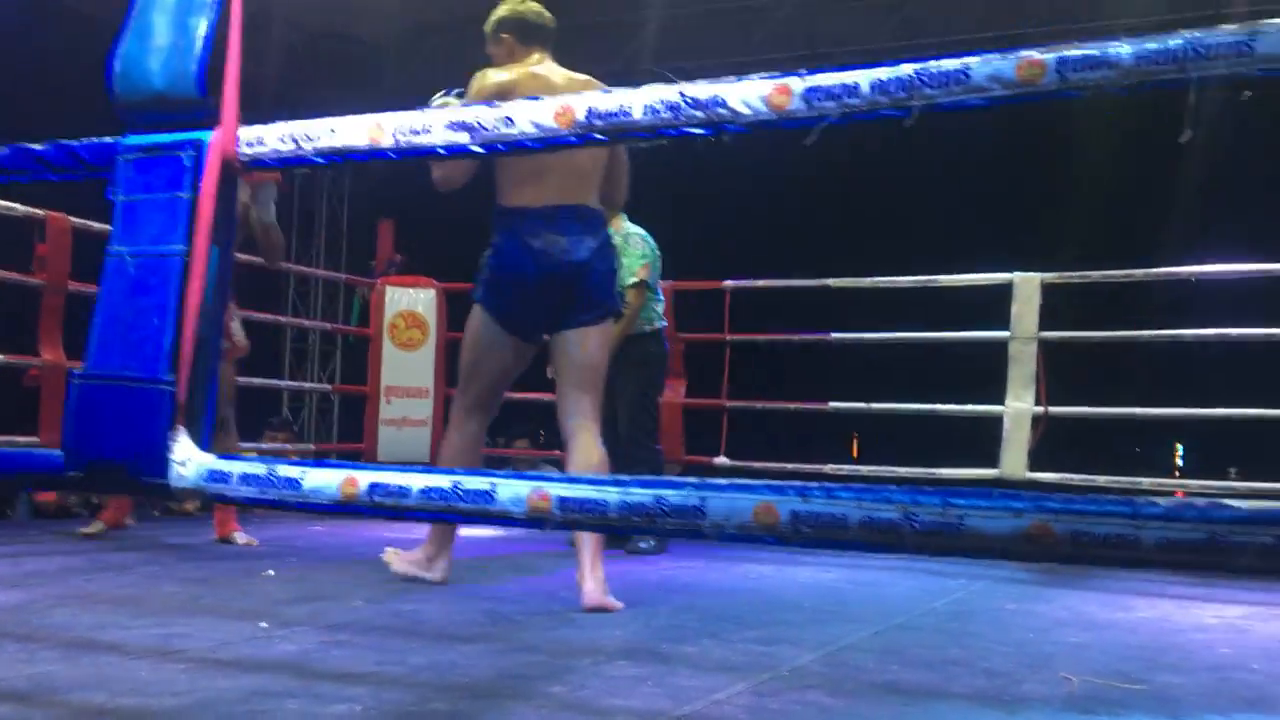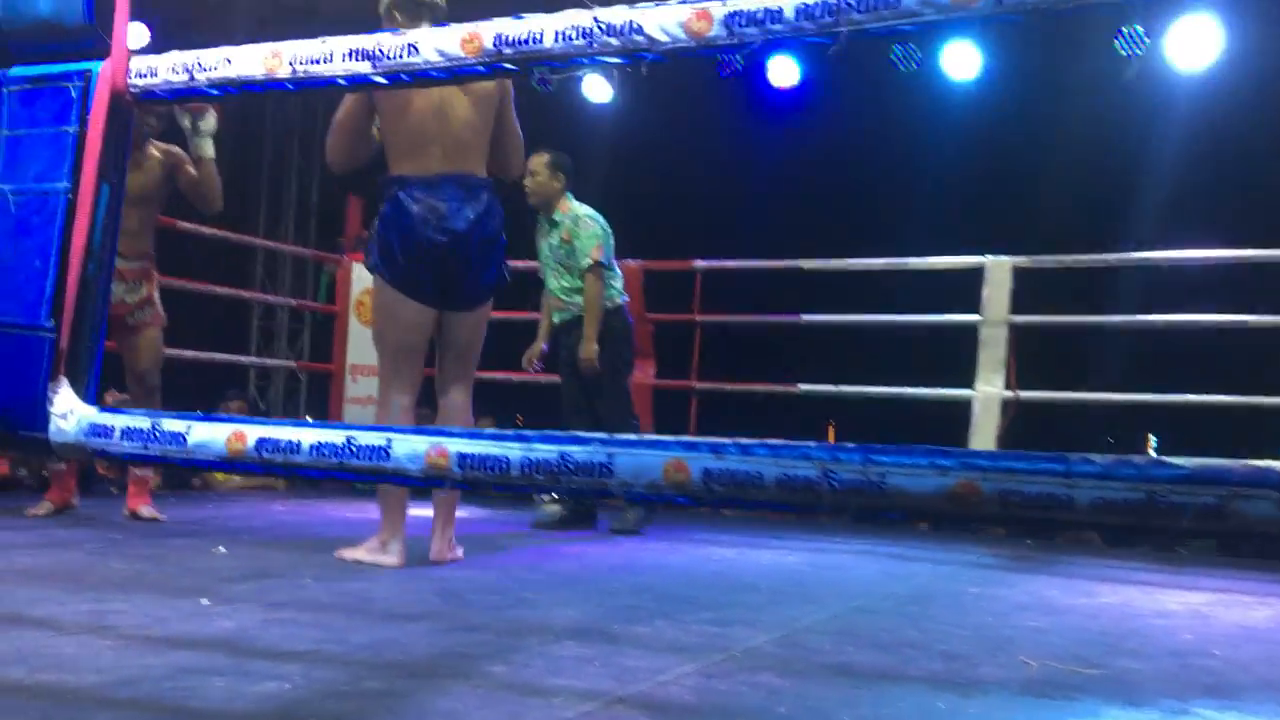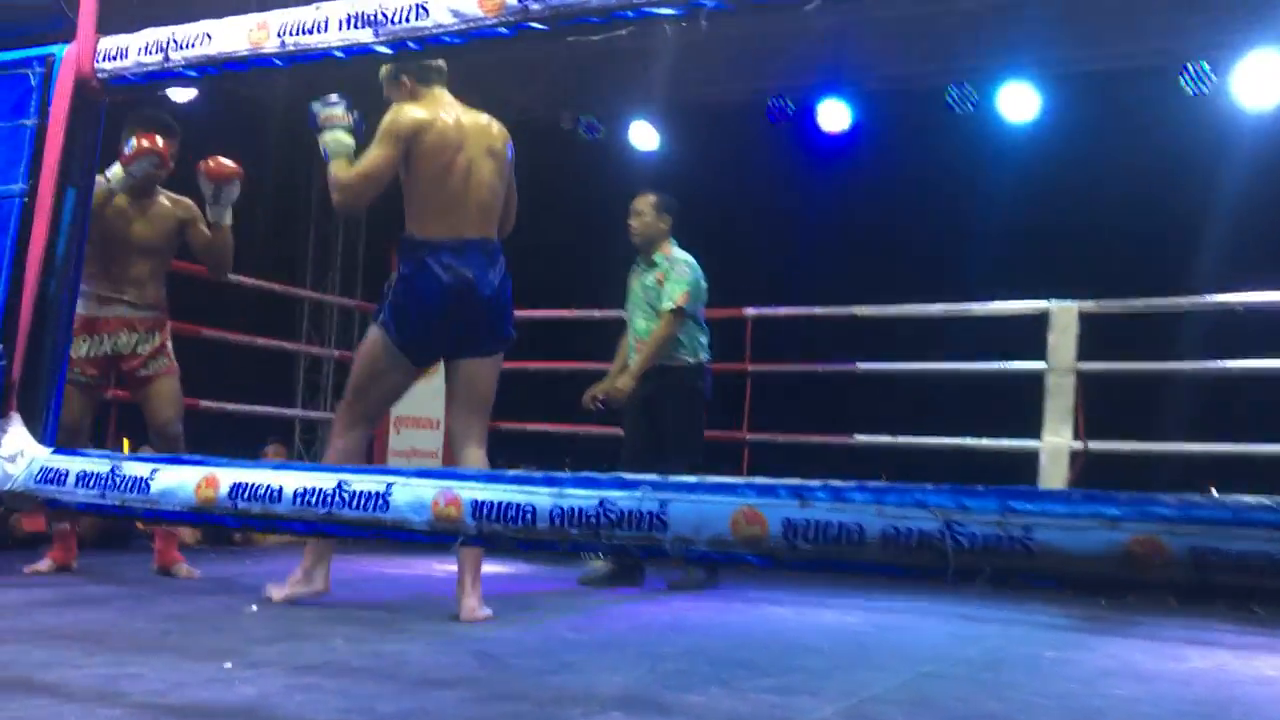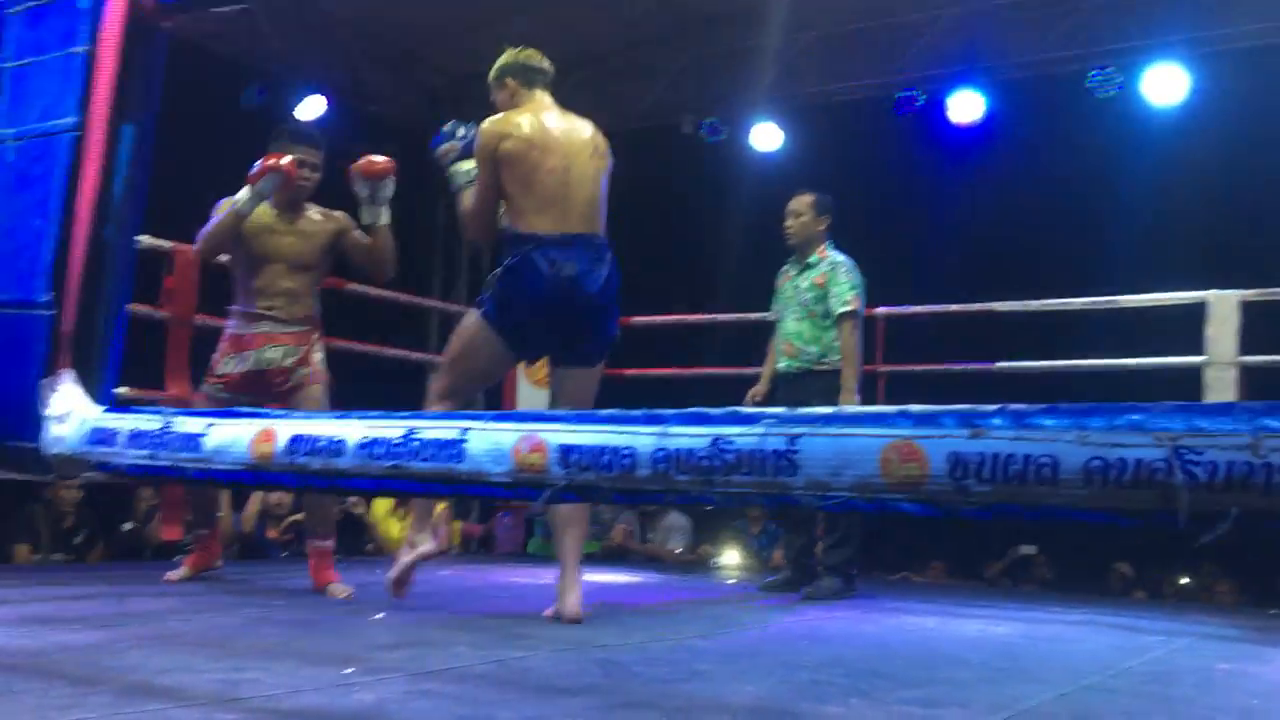
dt=0.5s
person 1, frame 1
left shoulder: (494, 84)
right shoulder: (597, 94)
left elbow: (447, 176)
right elbow: (615, 196)
left hip: (521, 252)
right hip: (590, 254)
left knee: (470, 412)
right knee: (582, 421)
left ankle: (435, 552)
right ankle: (592, 575)
person 1, frame 2
right shoulder: (490, 71)
left elbow: (339, 155)
right elbow: (512, 167)
left hip: (410, 219)
right hip: (477, 221)
left knee: (399, 386)
right knee: (456, 385)
left ankle: (390, 537)
right ankle: (443, 533)
person 1, frame 3
left shoulder: (408, 119)
right shoulder: (496, 132)
left elbow: (349, 195)
left wrist: (335, 135)
left hip: (426, 281)
right hip: (488, 283)
left knee: (354, 421)
right knee: (469, 442)
left ankle: (314, 567)
right ankle: (471, 592)
person 1, frame 4
left shoulder: (501, 128)
right shoulder: (594, 135)
left elbow: (476, 227)
left wrist: (464, 165)
left hip: (534, 275)
right hip: (598, 279)
left knee: (448, 388)
left ankle: (425, 528)
right ankle: (569, 590)
person 2, frame 1
left shoulder: (241, 193)
left elbow: (274, 256)
left wrist: (265, 209)
left knee: (221, 413)
left ankle: (226, 521)
right ankle: (116, 509)
person 2, frame 2
left shoulder: (170, 158)
left elbow: (212, 204)
left wrist: (204, 142)
left hip: (137, 284)
left knee: (147, 382)
left ankle: (139, 493)
right ankle: (62, 488)
person 2, frame 3
left shoulder: (179, 209)
right shoulder: (94, 188)
left elbow: (220, 265)
left wrist: (221, 208)
right wrist: (119, 175)
left hip: (148, 332)
right hip: (90, 325)
left knee: (169, 434)
right knee: (67, 434)
left ankle: (168, 550)
right ankle: (62, 548)
person 2, frame 4
left shoulder: (332, 223)
right shoulder: (237, 206)
left elbow: (383, 271)
right elbow: (204, 248)
left wrist: (379, 209)
right wrist: (249, 196)
left hip: (299, 347)
right hip: (242, 343)
left ankle: (323, 567)
right ankle: (203, 551)
person 3, frame 1
left shoulder: (632, 238)
left elbow: (634, 300)
left hip: (637, 347)
right hip: (610, 351)
left knee: (638, 435)
right knee: (611, 435)
person 3, frame 2
left shoulder: (584, 220)
right shoulder: (543, 227)
left elbow: (595, 280)
left wrist: (592, 340)
right wrist: (543, 339)
left hip: (605, 325)
right hip: (570, 329)
left knee: (616, 413)
right knee: (577, 418)
left ankle: (637, 501)
right ankle: (579, 504)
person 3, frame 3
left shoulder: (681, 266)
right shoulder: (639, 270)
left elbow: (669, 326)
left wrist: (630, 375)
right wrist: (610, 379)
left hip: (679, 378)
right hip: (646, 380)
left knee: (683, 469)
right knee: (635, 467)
left ankle: (700, 561)
right ankle: (625, 559)
person 3, frame 4
left shoulder: (838, 268)
right shoulder: (787, 272)
left elbow: (849, 331)
left wrist: (849, 392)
right wrist: (764, 381)
left hip: (825, 383)
right hip: (790, 384)
left ankle: (838, 572)
right ankle: (800, 566)
